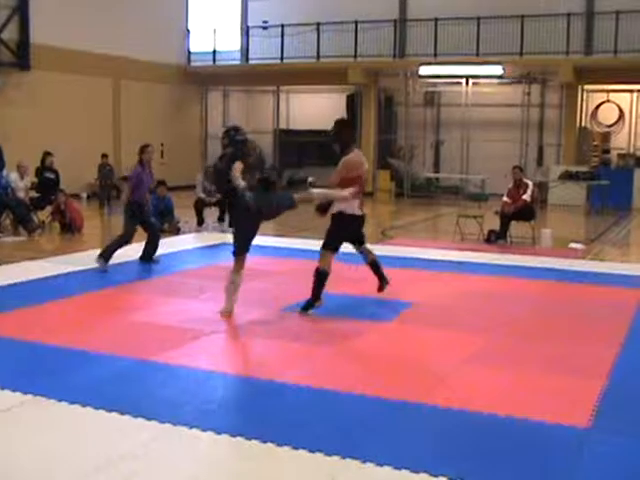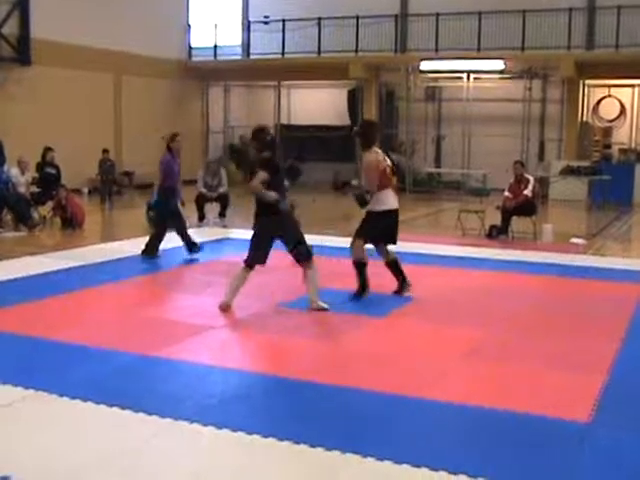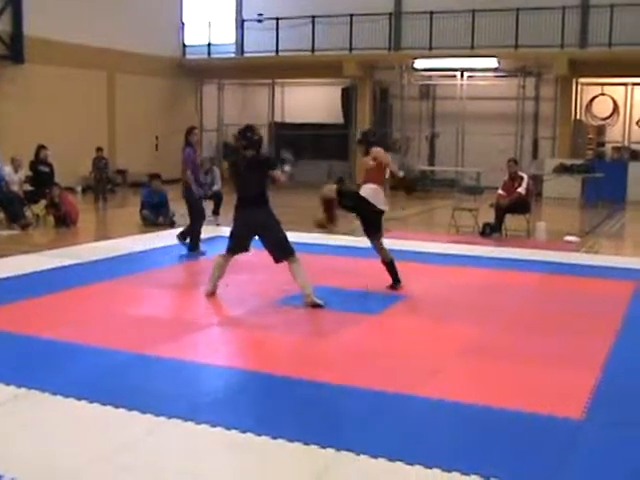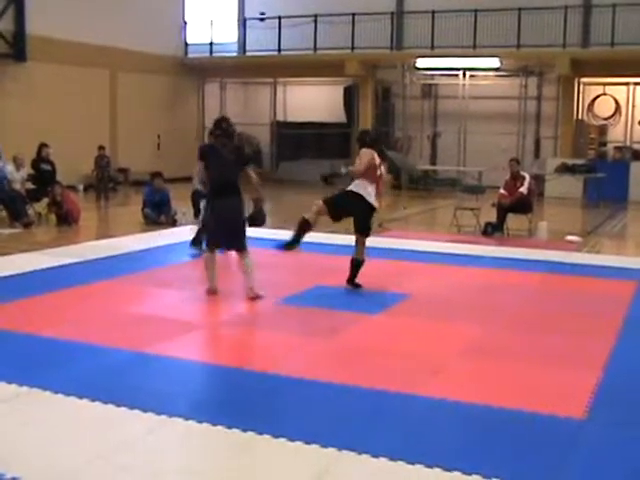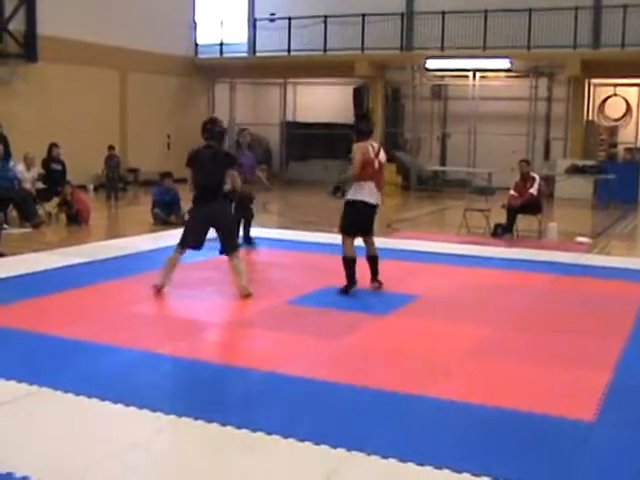
dt=0.3s
person 1, frame 1
left shoulder: (218, 167)
right shoulder: (239, 157)
right elbow: (235, 172)
right wrist: (243, 190)
left hip: (239, 215)
right hip: (258, 202)
left knee: (238, 263)
right knee: (304, 195)
left ankle: (228, 307)
right ankle: (343, 194)
person 1, frame 2
left shoulder: (256, 165)
right shoulder: (271, 163)
right elbow: (254, 185)
right wrist: (275, 198)
left hip: (262, 220)
right hip: (281, 218)
left knee: (249, 265)
right knee: (307, 262)
left ankle: (227, 300)
right ankle: (315, 301)
person 1, frame 3
left shoulder: (233, 162)
right shoulder: (262, 160)
right elbow: (282, 179)
right wrist: (286, 170)
left hip: (242, 215)
right hip: (262, 214)
left knee: (228, 254)
right knee: (291, 257)
left ankle: (211, 287)
right ankle: (309, 296)
person 1, frame 4
left shoulder: (206, 150)
right shoulder: (238, 152)
left elbow: (205, 179)
right elbow: (254, 181)
right wrist: (258, 202)
left hip: (215, 203)
right hip: (234, 202)
left knee: (211, 248)
right knee: (241, 249)
left ankle: (211, 285)
right ankle: (251, 288)
person 1, frame 5
left shoulder: (194, 156)
right shoulder: (226, 156)
left elbow: (193, 184)
right elbow: (237, 185)
left hip: (201, 207)
right hip: (221, 207)
left knee: (181, 247)
right knee: (232, 251)
left ankle: (161, 283)
right ankle: (243, 287)
person 2, frame 1
left shoulder: (350, 159)
right shoulder: (359, 157)
left elbow: (331, 184)
right wrist: (329, 203)
left hip: (345, 213)
right hip: (356, 212)
left knee: (326, 254)
right knee: (361, 247)
left ankle: (316, 297)
right ankle: (382, 278)
person 2, frame 2
left shoulder: (370, 158)
right shoulder: (380, 155)
left elbow: (372, 187)
left hip: (380, 209)
right hip: (390, 207)
left knee: (356, 244)
right knee: (381, 247)
left ankle: (362, 285)
right ankle: (403, 282)
person 2, frame 3
left shoulder: (376, 152)
right shoulder: (376, 159)
left elbow: (390, 163)
left wrist: (400, 175)
right wrist: (344, 184)
left hip: (366, 198)
right hip: (377, 205)
left knee: (327, 191)
right knee: (378, 245)
left ankle: (329, 219)
right ankle: (396, 281)
person 2, frame 4
left shoulder: (366, 153)
right shoulder: (381, 166)
left elbow: (359, 170)
right elbow: (380, 193)
left hip: (355, 195)
right hip: (369, 204)
left knee: (316, 208)
right knee: (360, 244)
left ankle: (295, 240)
right ankle: (351, 280)
person 2, frame 5
left shoulder: (360, 146)
right shoulder: (379, 149)
left elbow: (355, 172)
left hip: (357, 198)
right hip: (373, 199)
left knee: (347, 239)
right knee: (368, 239)
left ankle: (351, 281)
right ankle: (375, 279)
